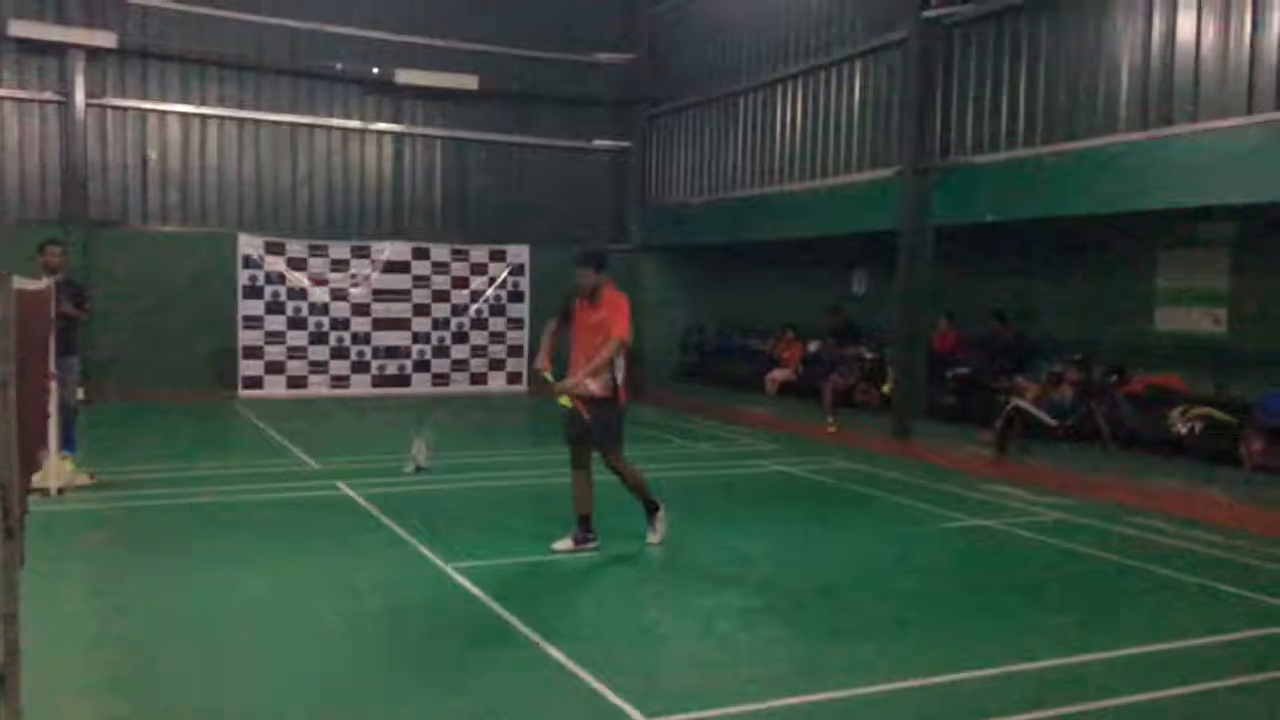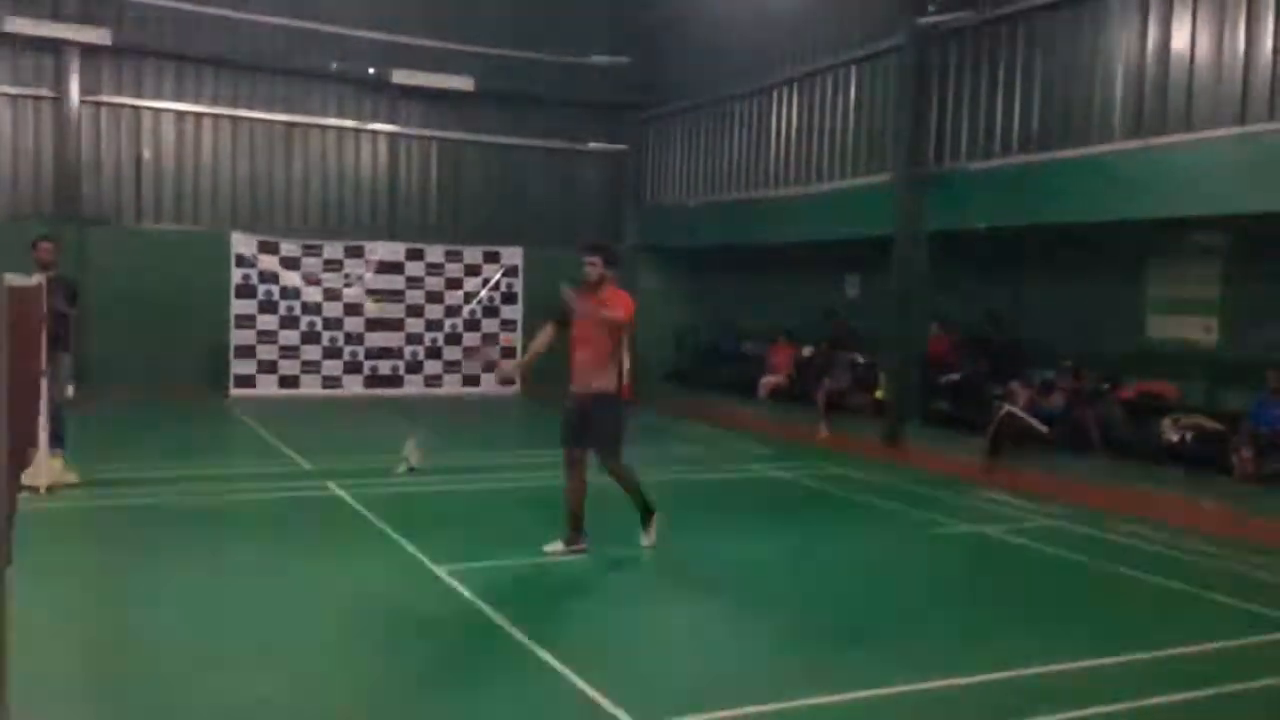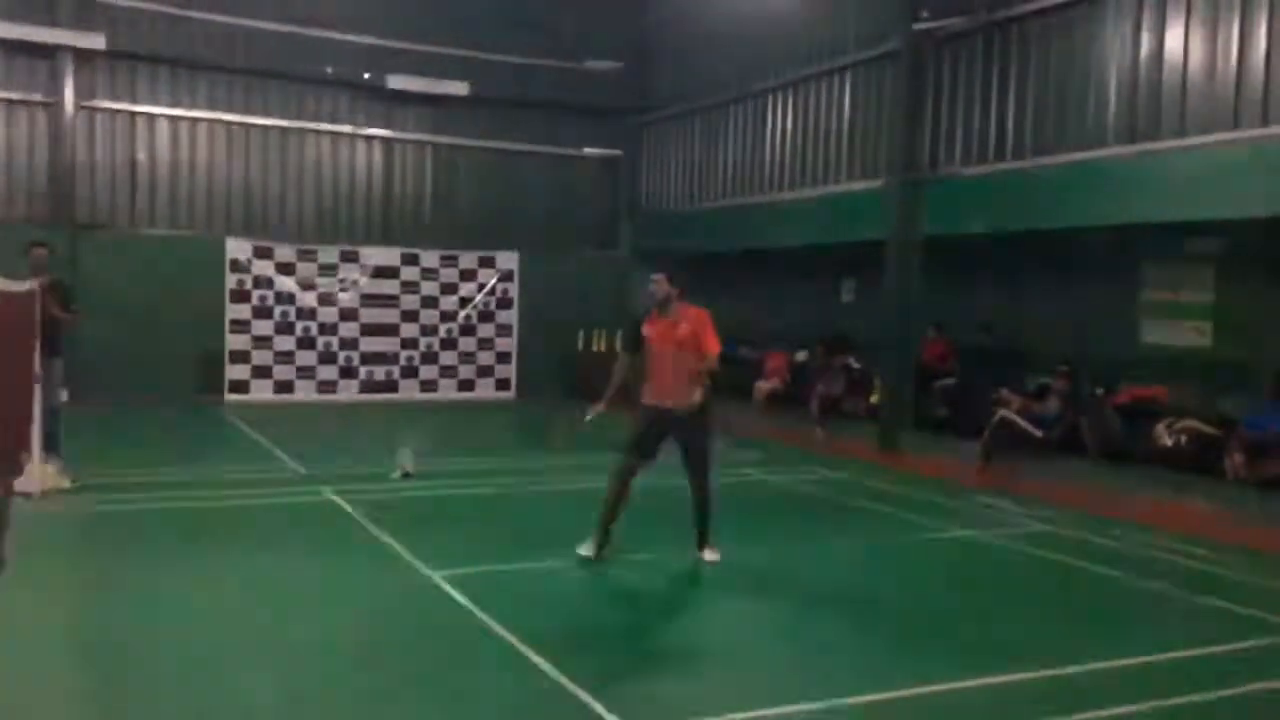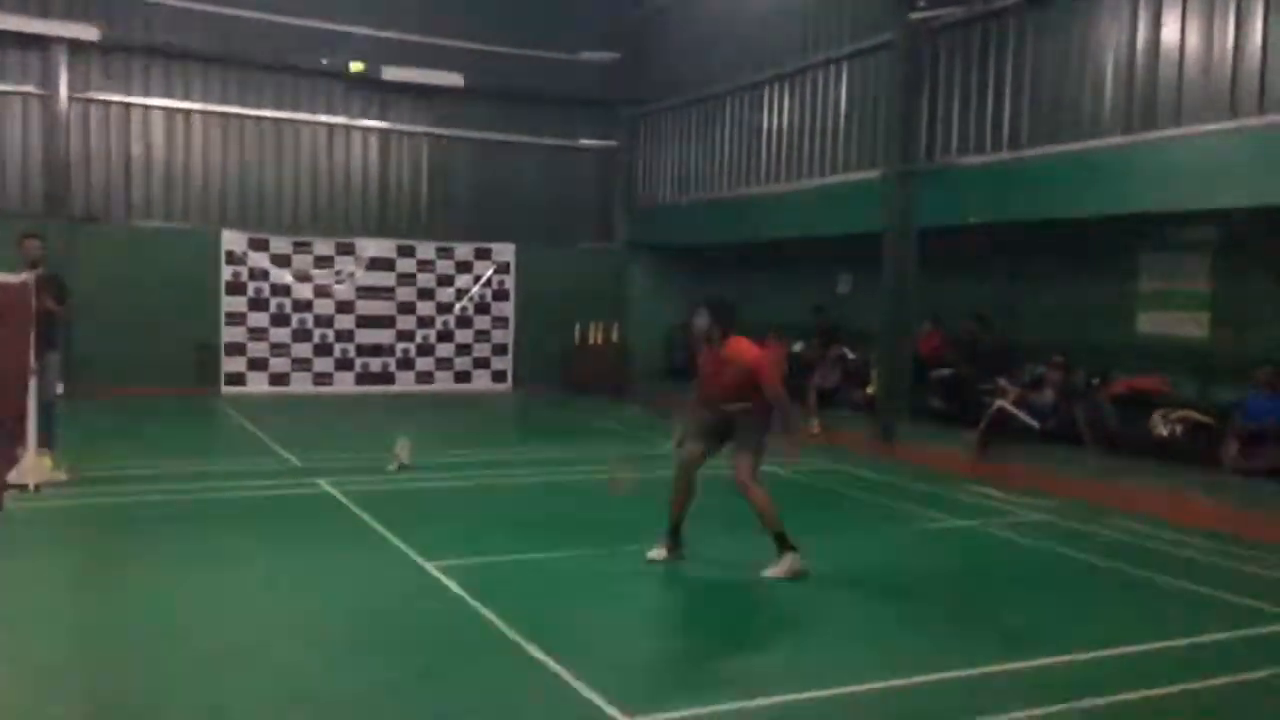
dt=0.5s
person 1, frame 1
left shoulder: (618, 303)
right shoulder: (576, 301)
left elbow: (613, 348)
right elbow: (553, 327)
left wrist: (579, 377)
right wrist: (543, 356)
left hip: (605, 394)
right hip: (576, 393)
left knee: (613, 459)
right knee: (578, 460)
left ankle: (653, 509)
right ankle: (585, 532)
person 1, frame 2
left shoulder: (621, 300)
right shoulder: (575, 301)
left elbow: (617, 322)
right elbow: (549, 333)
left wrist: (586, 305)
right wrist: (520, 364)
left hip: (608, 393)
right hip: (579, 392)
left knee: (610, 462)
right knee: (573, 460)
left ankle: (647, 512)
right ankle: (575, 534)
person 1, frame 3
left shoulder: (699, 318)
right shoulder: (645, 323)
left elbow: (713, 362)
right elbow: (626, 361)
left wrist: (693, 367)
right wrist: (606, 400)
left hip: (691, 409)
right hip: (653, 406)
left knee: (699, 479)
right knee: (624, 470)
left ankle: (704, 542)
right ankle: (601, 538)
person 1, frame 4
left shoulder: (748, 355)
right shoulder: (704, 351)
left elbow: (775, 394)
right elbow: (701, 388)
left wrist: (788, 425)
right wrist: (687, 428)
left hip: (751, 412)
right hip: (719, 412)
left knee: (743, 478)
right knee: (686, 464)
left ankle: (788, 552)
right ankle: (672, 542)
person 2, frame 1
left shoulder: (74, 288)
left elbow: (85, 317)
left wrist: (70, 311)
left hip: (68, 351)
left knee: (67, 403)
left ankle: (67, 451)
person 2, frame 2
left shoulder: (66, 284)
left elbow: (76, 313)
left wrist: (62, 308)
left hip: (59, 348)
left knee: (57, 400)
left ankle: (56, 449)
person 2, frame 3
left shoulder: (60, 288)
left elbow: (71, 319)
left wrist: (56, 312)
left hip: (52, 353)
left knee: (52, 405)
left ankle: (51, 455)
person 2, frame 4
left shoulder: (54, 281)
left elbow: (64, 312)
left wrist: (49, 306)
left hip: (48, 347)
left knee: (47, 399)
left ankle: (45, 449)
